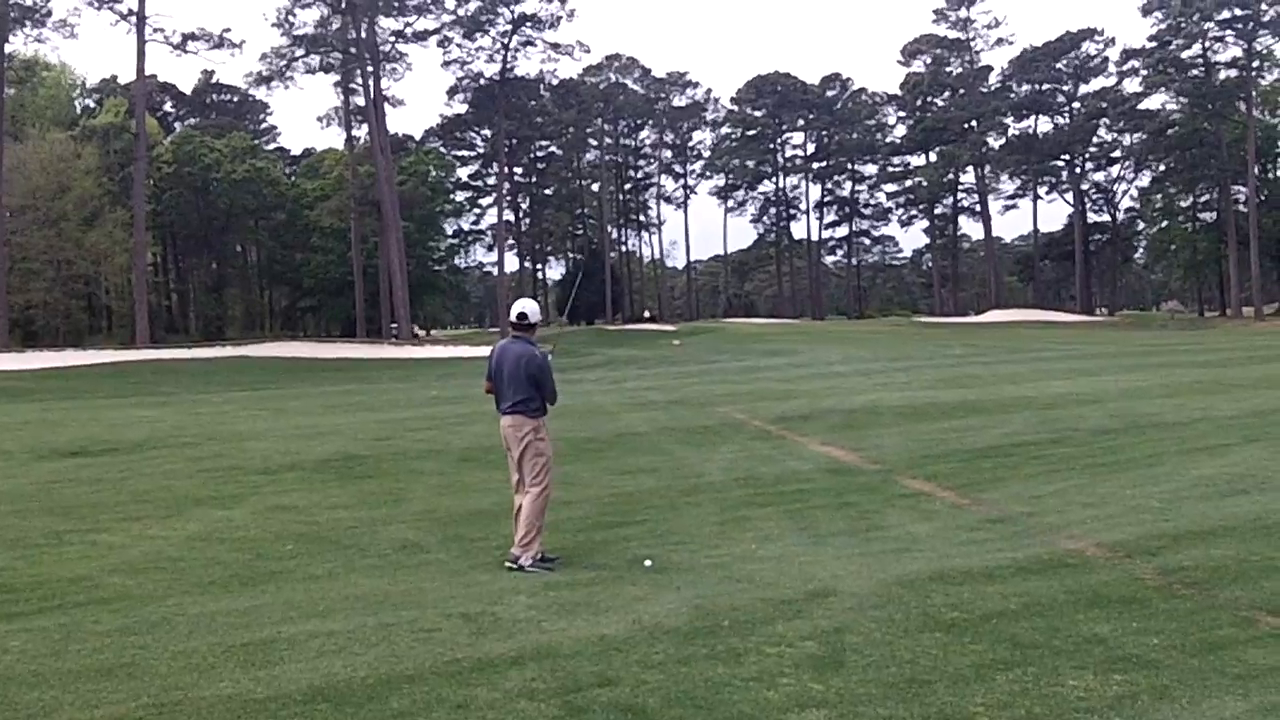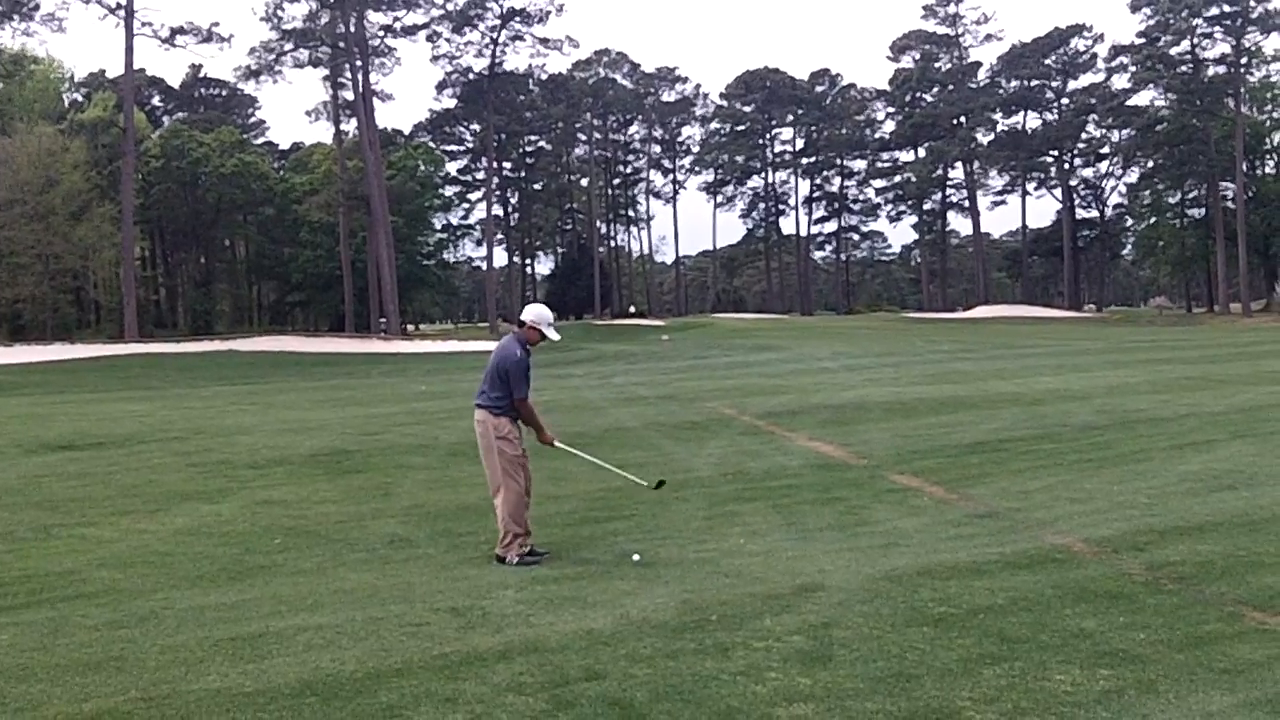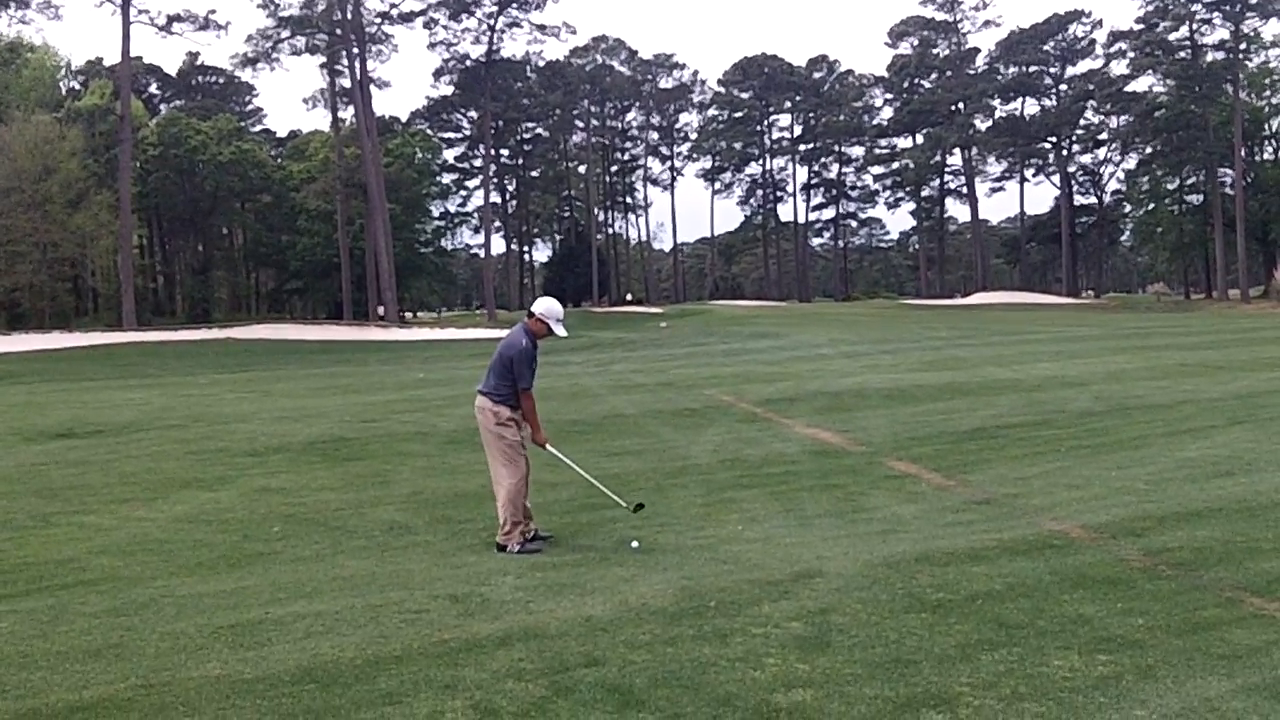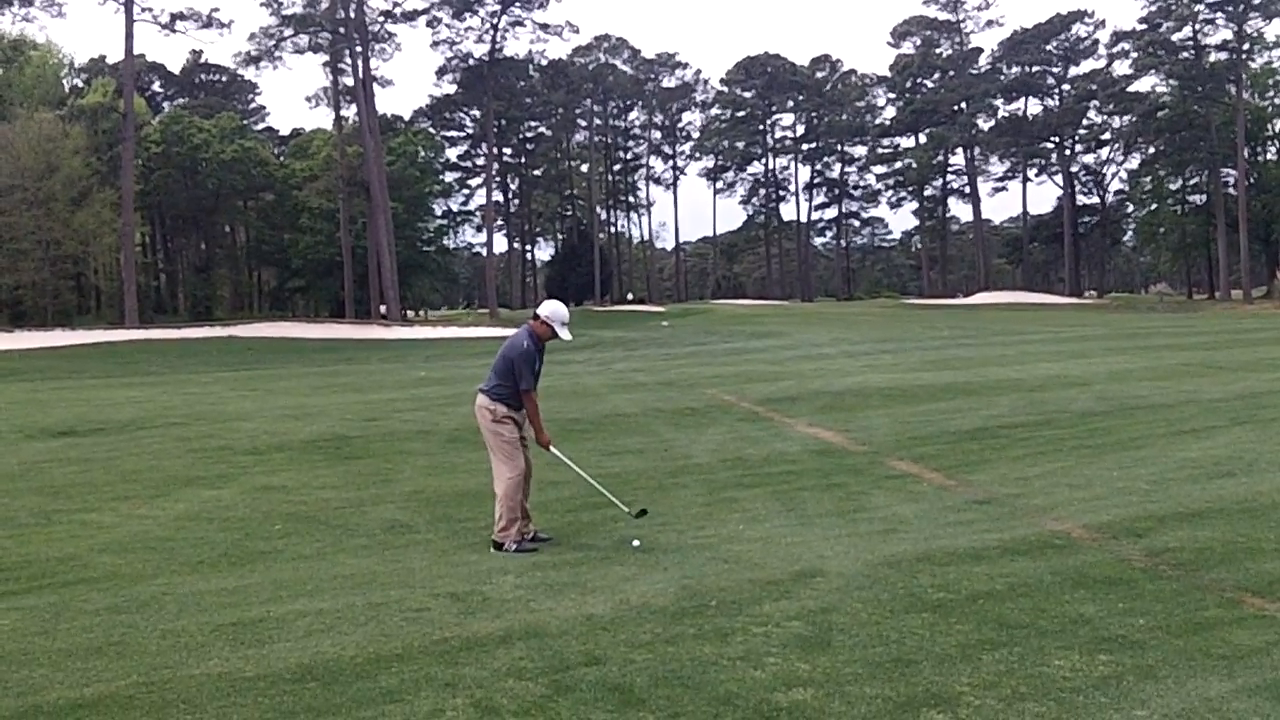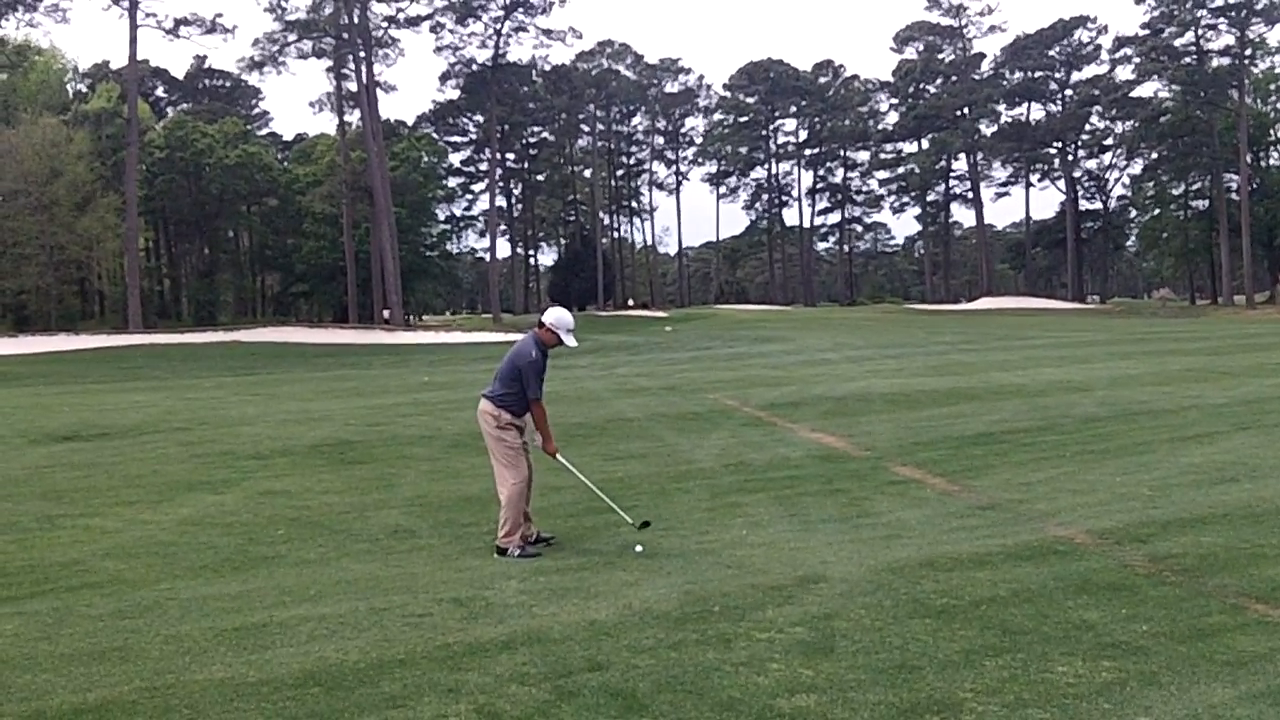
dt=1s
person 1, frame 1
left shoulder: (498, 349)
right shoulder: (536, 356)
left elbow: (489, 387)
right elbow: (551, 399)
left hip: (507, 422)
right hip: (529, 425)
left knee: (522, 488)
right knee: (537, 488)
left ankle: (528, 548)
right ankle: (523, 554)
person 1, frame 2
left shoulder: (511, 344)
right shoulder: (516, 355)
right elbow: (521, 403)
left wrist: (535, 426)
right wrist: (541, 431)
left hip: (498, 419)
right hip: (497, 422)
left knee: (521, 482)
right knee: (510, 487)
left ankle: (521, 543)
right ankle: (508, 551)
person 1, frame 3
left shoulder: (526, 338)
right shoulder: (521, 345)
left elbow: (524, 391)
right elbow: (525, 394)
left wrist: (530, 424)
right wrist: (537, 431)
left hip: (504, 409)
right hip: (496, 410)
left knee: (519, 470)
right knee: (511, 474)
left ankle: (524, 528)
right ankle: (508, 540)
person 1, frame 4
left shoulder: (533, 341)
right shoulder: (524, 347)
left elbow: (529, 391)
right elbow: (527, 394)
left wrist: (533, 424)
right wrist: (540, 432)
left hip: (508, 409)
right hip: (495, 410)
left knee: (523, 469)
right knee: (511, 471)
left ankle: (522, 528)
right ankle: (504, 538)
person 1, frame 5
left shoulder: (535, 346)
right shoulder: (531, 356)
left elbow: (532, 400)
right elbow: (536, 403)
left wrist: (542, 433)
right wrist: (547, 439)
left hip: (509, 415)
right hip: (498, 416)
left knee: (524, 474)
right knee: (514, 478)
left ankle: (525, 531)
right ankle: (508, 544)
